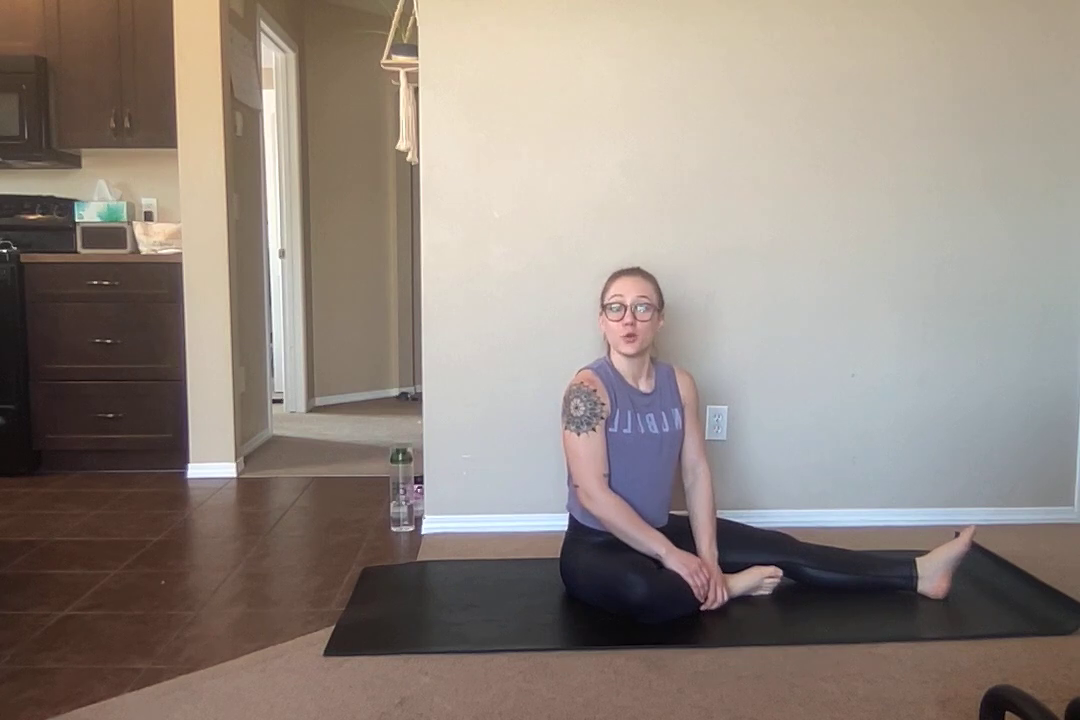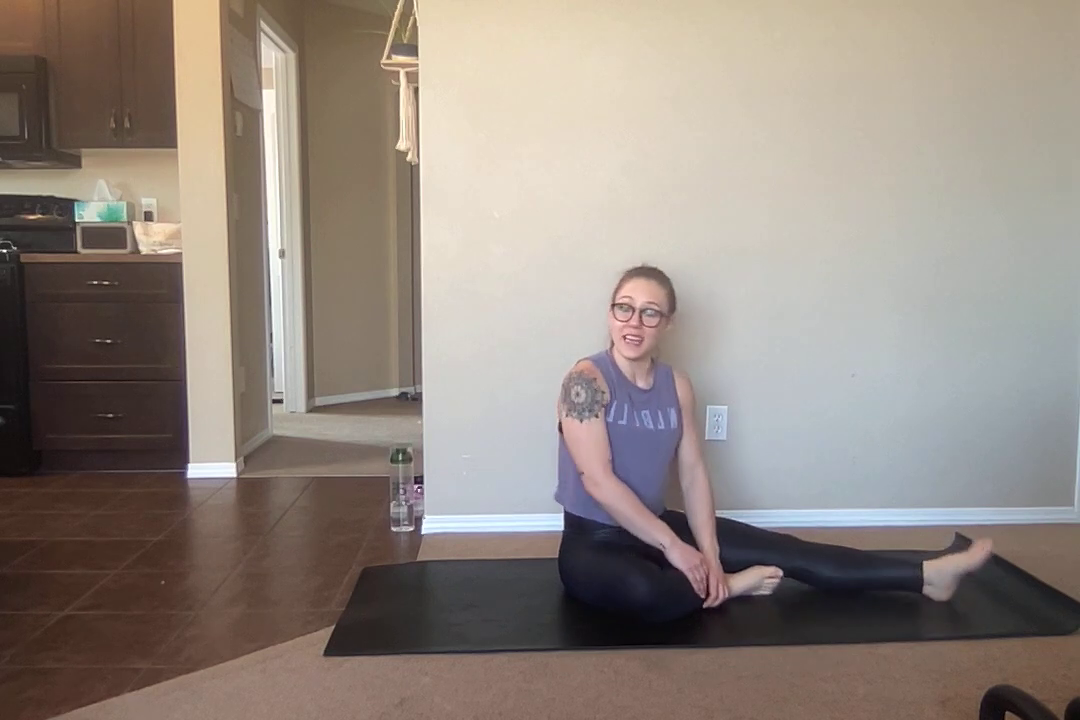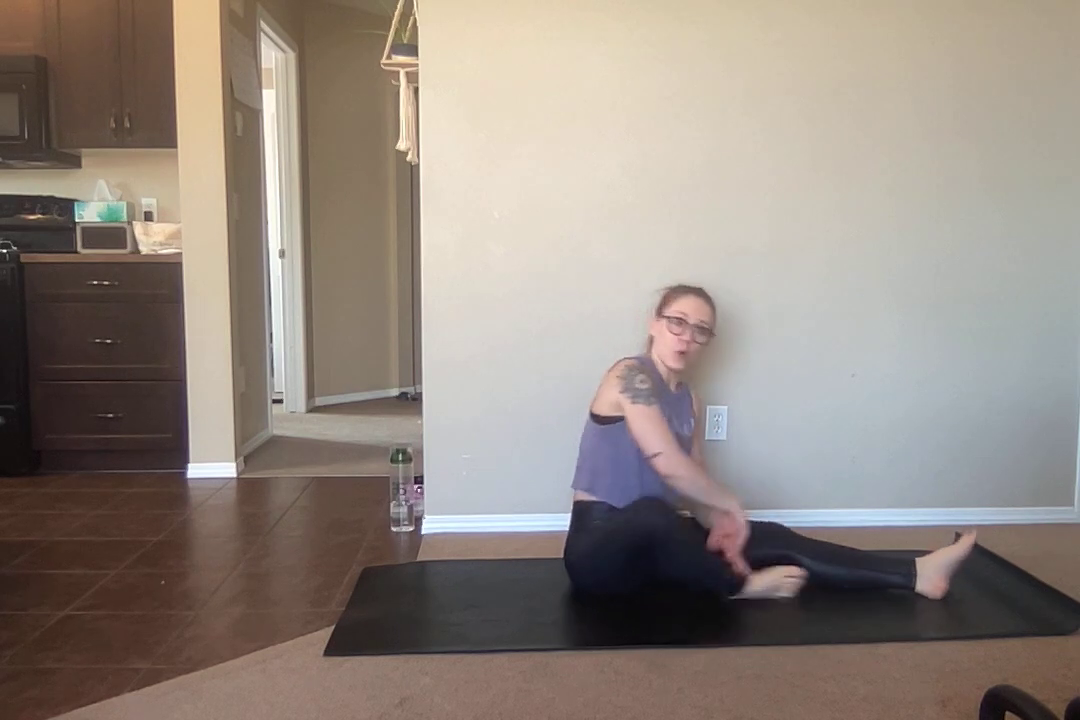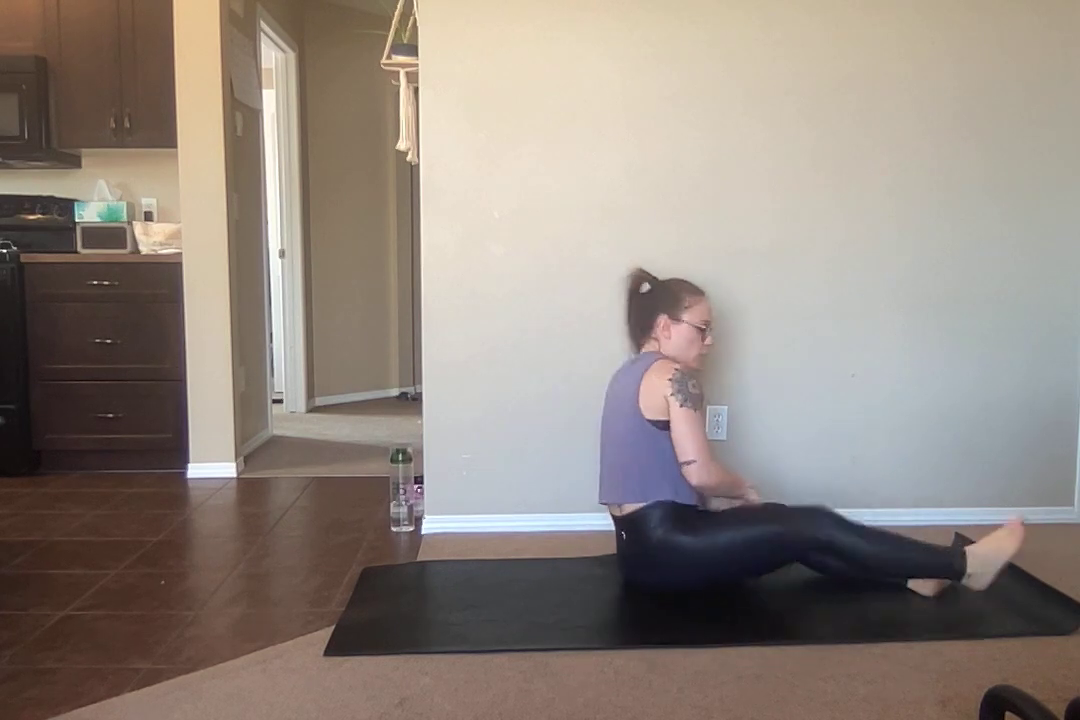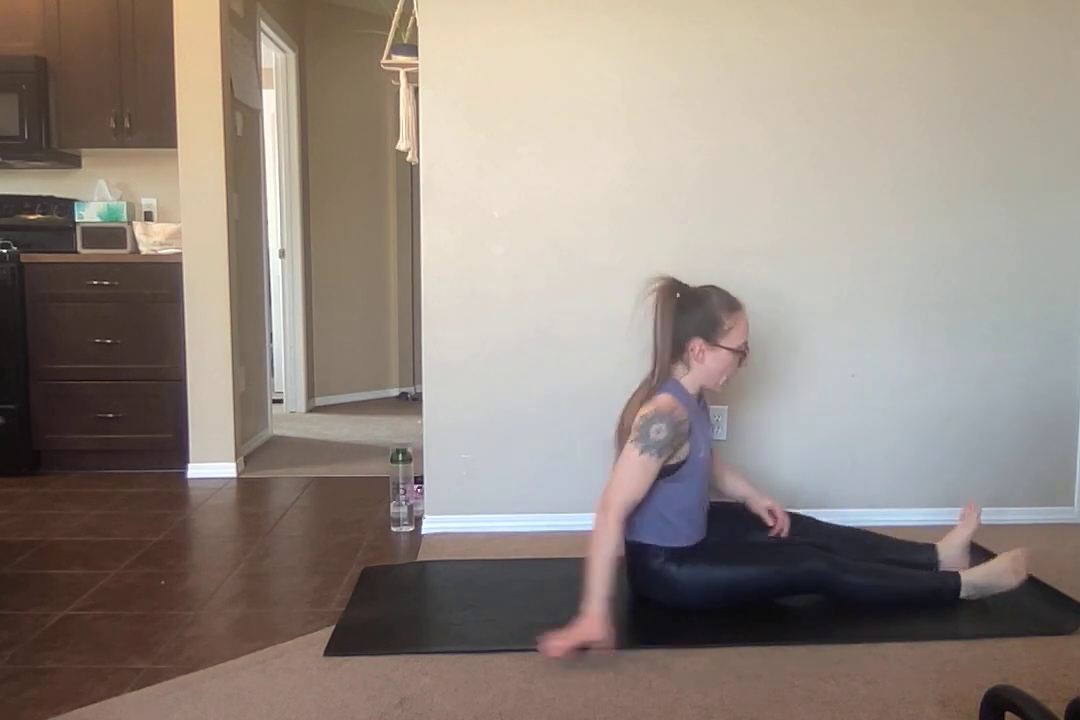
dt=0.5s
person 1, frame 1
left shoulder: (679, 384)
right shoulder: (588, 389)
left elbow: (696, 472)
right elbow: (593, 494)
left wrist: (708, 556)
right wrist: (670, 556)
left hip: (657, 531)
right hip: (596, 548)
left knee: (778, 548)
right knee: (640, 590)
left ankle: (919, 574)
right ankle: (728, 587)
person 1, frame 2
left shoulder: (676, 386)
right shoulder: (587, 379)
left elbow: (693, 474)
right elbow: (599, 482)
left wrist: (709, 553)
right wrist: (674, 547)
left hip: (652, 527)
right hip: (592, 545)
left knee: (778, 548)
right knee: (644, 592)
left ankle: (924, 576)
right ankle: (724, 586)
person 1, frame 3
left shoulder: (687, 398)
right shoulder: (631, 375)
left elbow: (692, 481)
right elbow: (669, 466)
left wrist: (720, 522)
right wrist: (729, 510)
left hip: (651, 541)
right hip: (598, 547)
left knee: (773, 540)
right knee: (652, 515)
left ankle: (916, 574)
right ankle: (738, 584)
person 1, frame 4
left shoulder: (631, 374)
right shoulder: (674, 375)
right elbow: (698, 470)
left wrist: (728, 504)
right wrist: (745, 492)
left hip: (642, 544)
right hip: (667, 547)
left knee: (787, 527)
right knee: (816, 527)
left ankle: (910, 573)
right ankle: (964, 565)
person 1, frame 5
left shoulder: (689, 393)
right shoulder: (666, 415)
right elbow: (612, 512)
left wrist: (752, 497)
right wrist: (595, 615)
left hip: (692, 532)
right hip: (665, 571)
left knee: (799, 530)
right knee: (817, 569)
left ankle: (937, 557)
right ankle: (962, 585)
